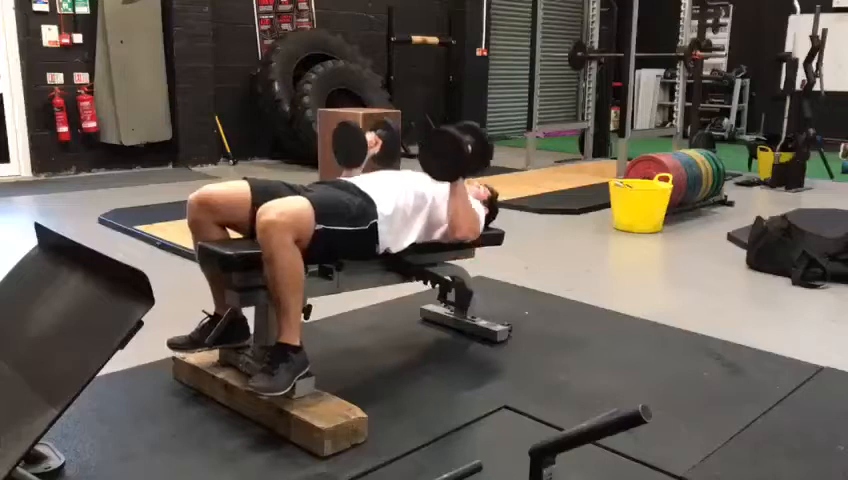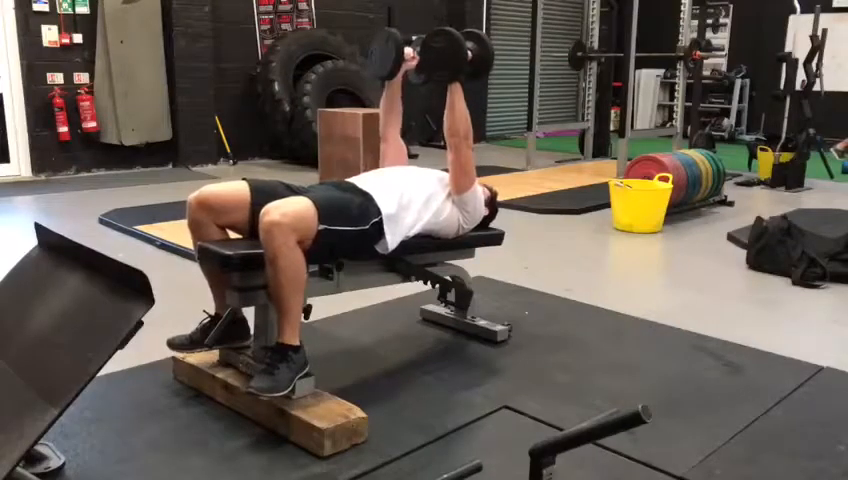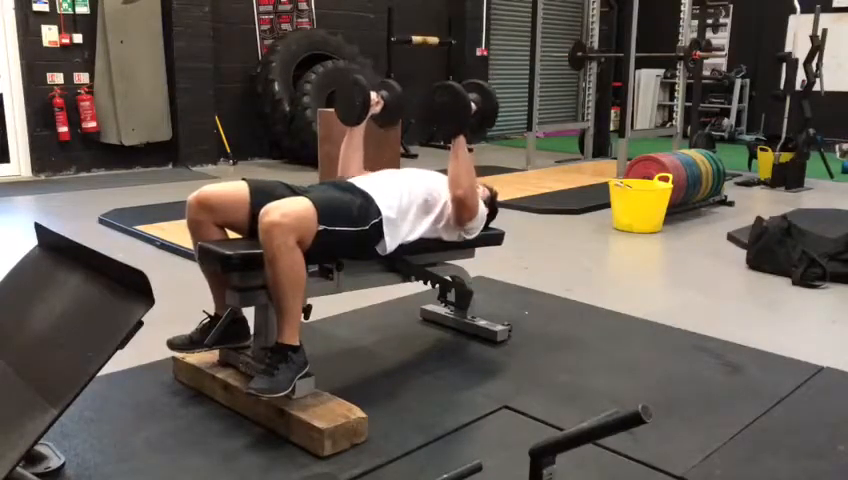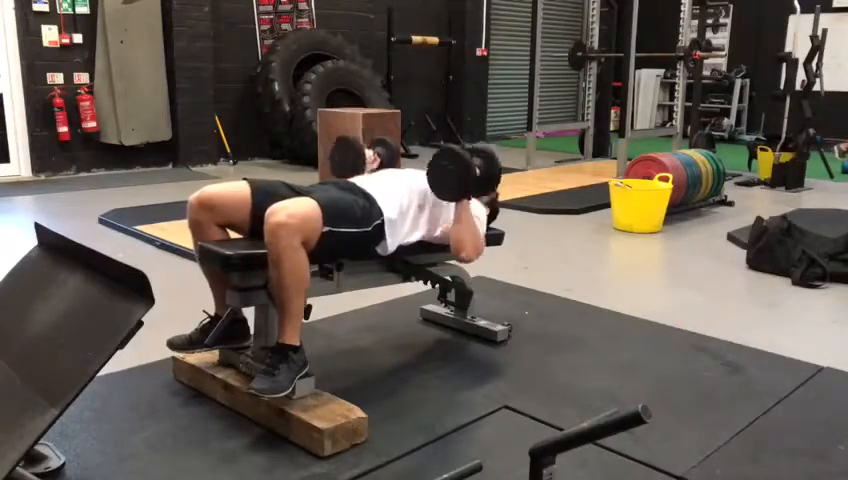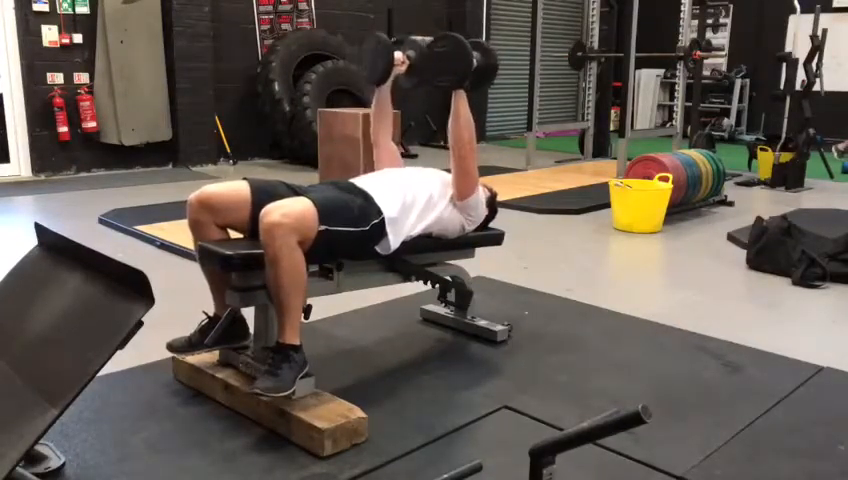
dt=1s
person 1, frame 1
left shoulder: (469, 206)
right shoulder: (426, 188)
left elbow: (462, 233)
left wrist: (458, 176)
left hip: (367, 215)
left knee: (274, 220)
right knee: (203, 203)
left ankle: (290, 351)
right ankle: (227, 321)
person 1, frame 2
left shoulder: (465, 210)
right shoulder: (416, 183)
left elbow: (459, 144)
right elbow: (390, 134)
left wrist: (454, 81)
right wrist: (397, 73)
left hip: (369, 214)
left knee: (278, 222)
right knee: (203, 204)
left ankle: (290, 352)
right ankle: (228, 321)
person 1, frame 3
left shoulder: (468, 217)
right shoulder: (424, 188)
left elbow: (462, 193)
right elbow: (349, 172)
left wrist: (459, 132)
right wrist: (360, 118)
left hip: (368, 214)
left knee: (277, 222)
right knee: (202, 203)
left ankle: (289, 352)
right ankle: (227, 321)
person 1, frame 4
left shoulder: (471, 209)
right shoulder: (430, 184)
left elbow: (467, 252)
left wrist: (463, 193)
right wrist: (359, 169)
left hip: (370, 214)
left knee: (283, 223)
right knee: (203, 204)
left ankle: (289, 352)
right ankle: (227, 321)
person 1, frame 5
left shoulder: (468, 211)
right shoulder: (414, 183)
left elbow: (464, 151)
right elbow: (382, 138)
left wrist: (459, 89)
right wrist: (386, 79)
left hip: (370, 214)
left knee: (278, 222)
right knee: (203, 203)
left ankle: (290, 352)
right ankle: (226, 321)
